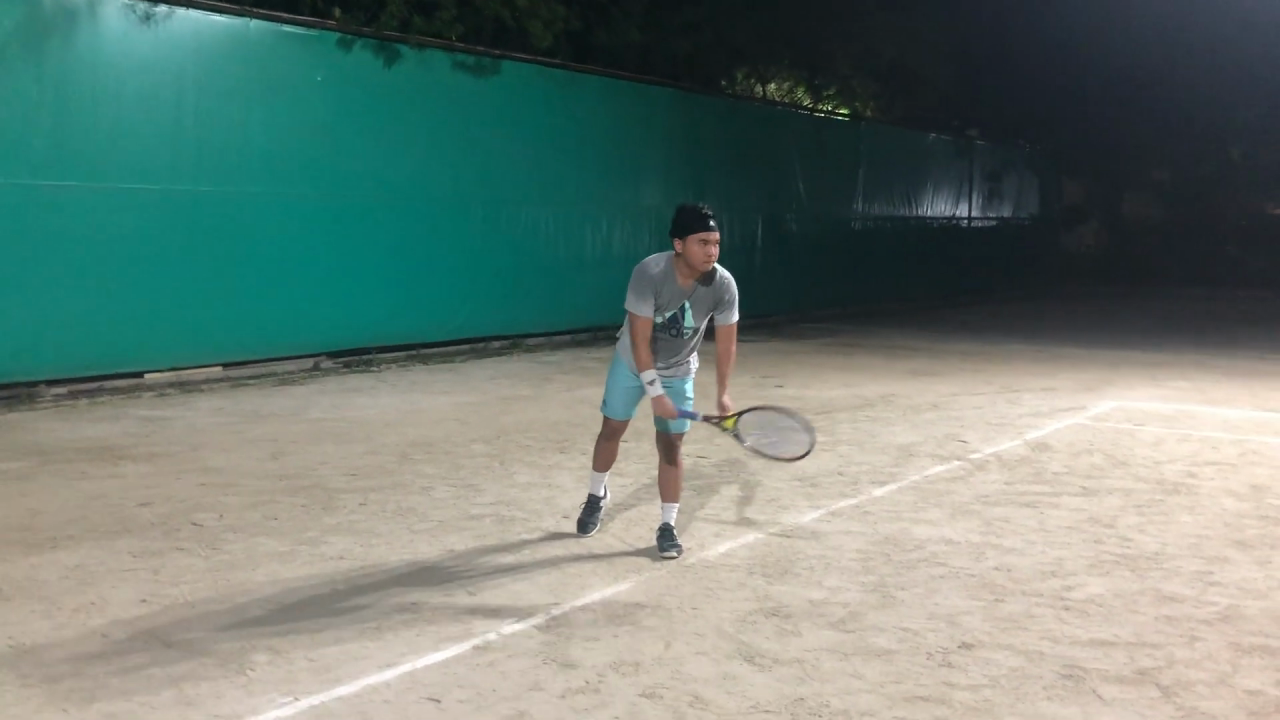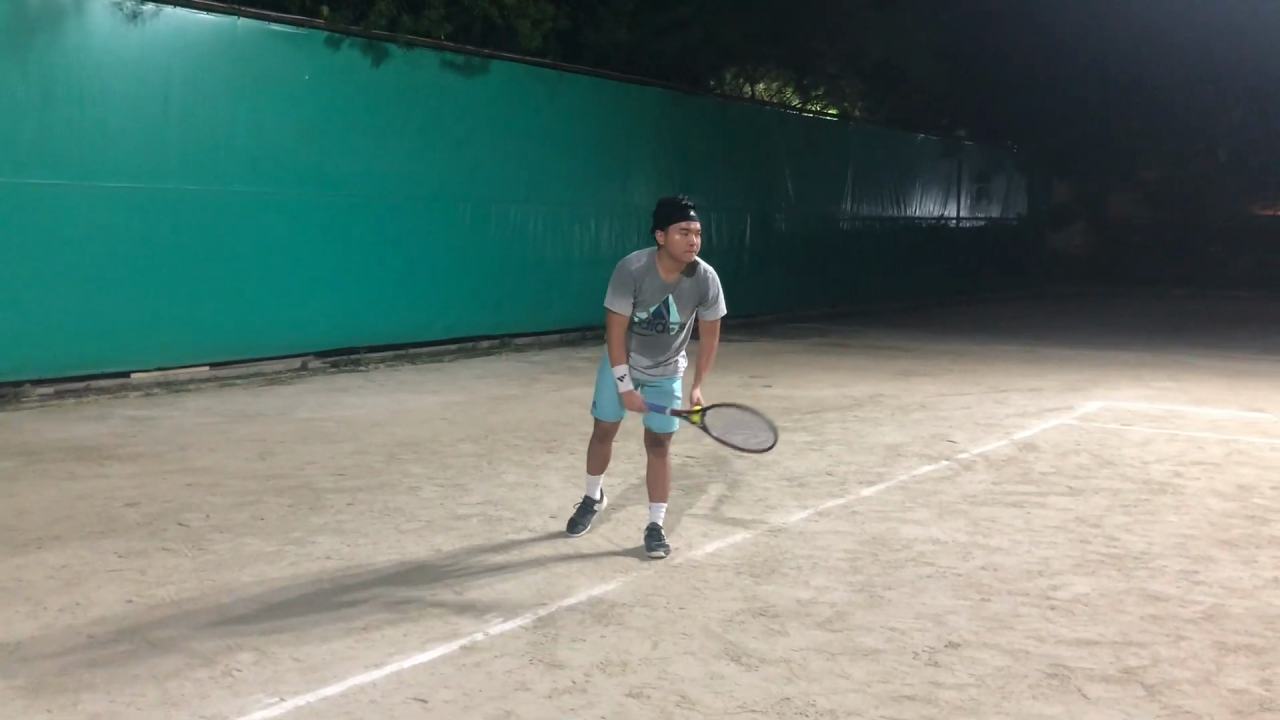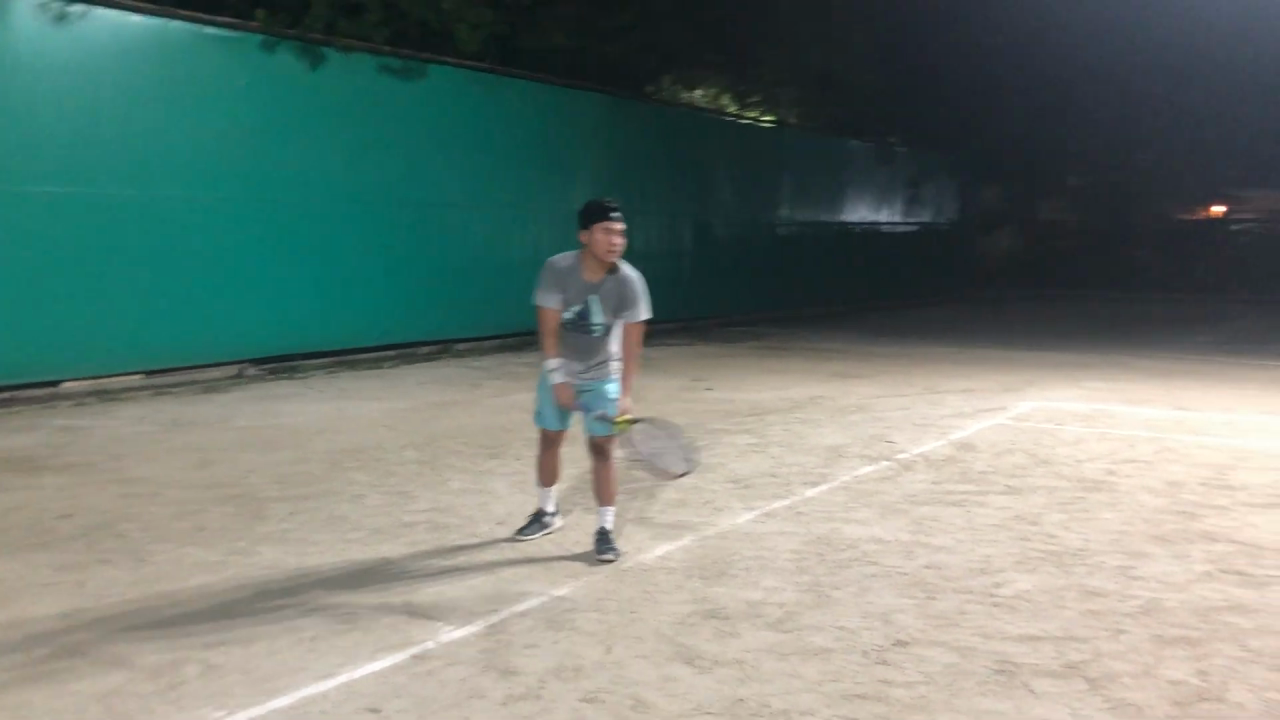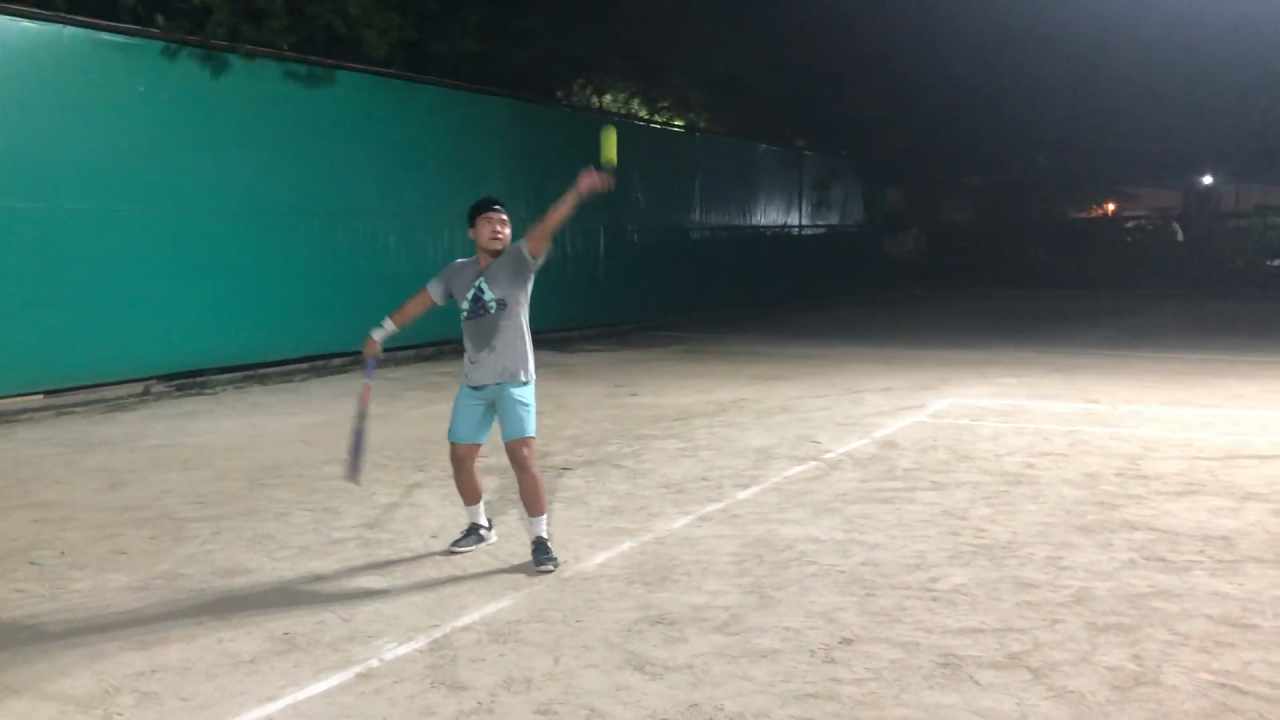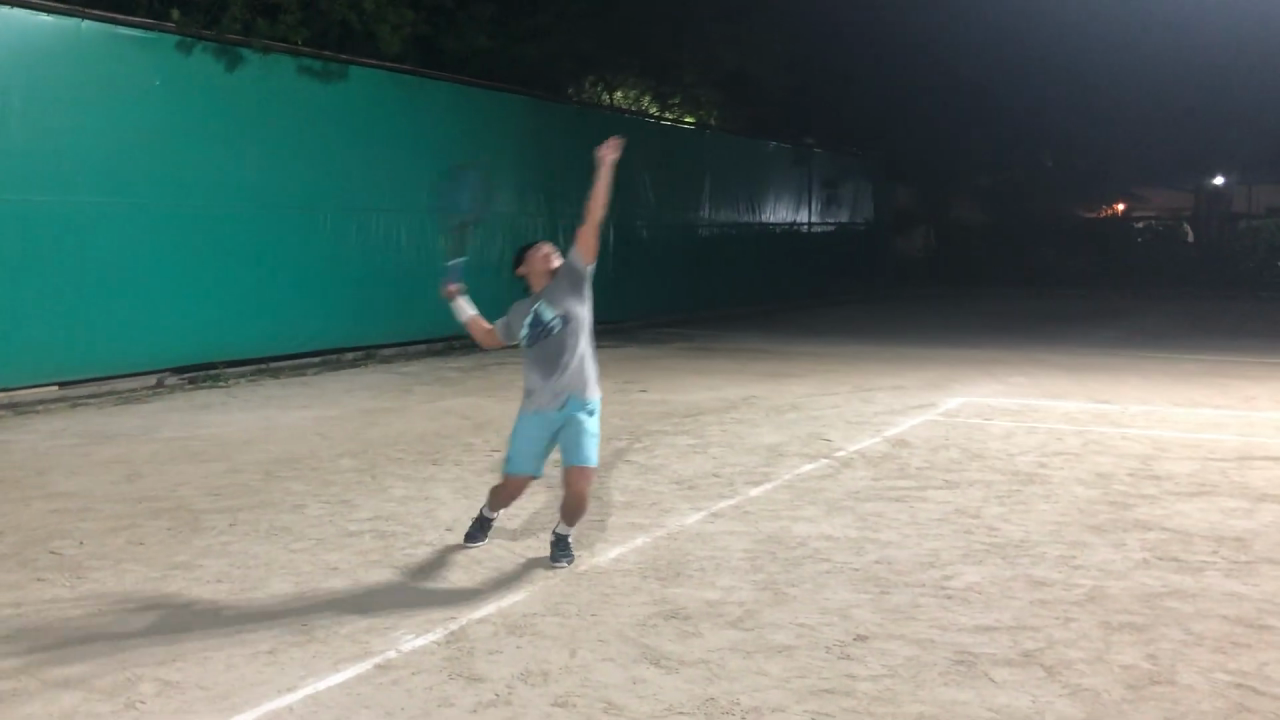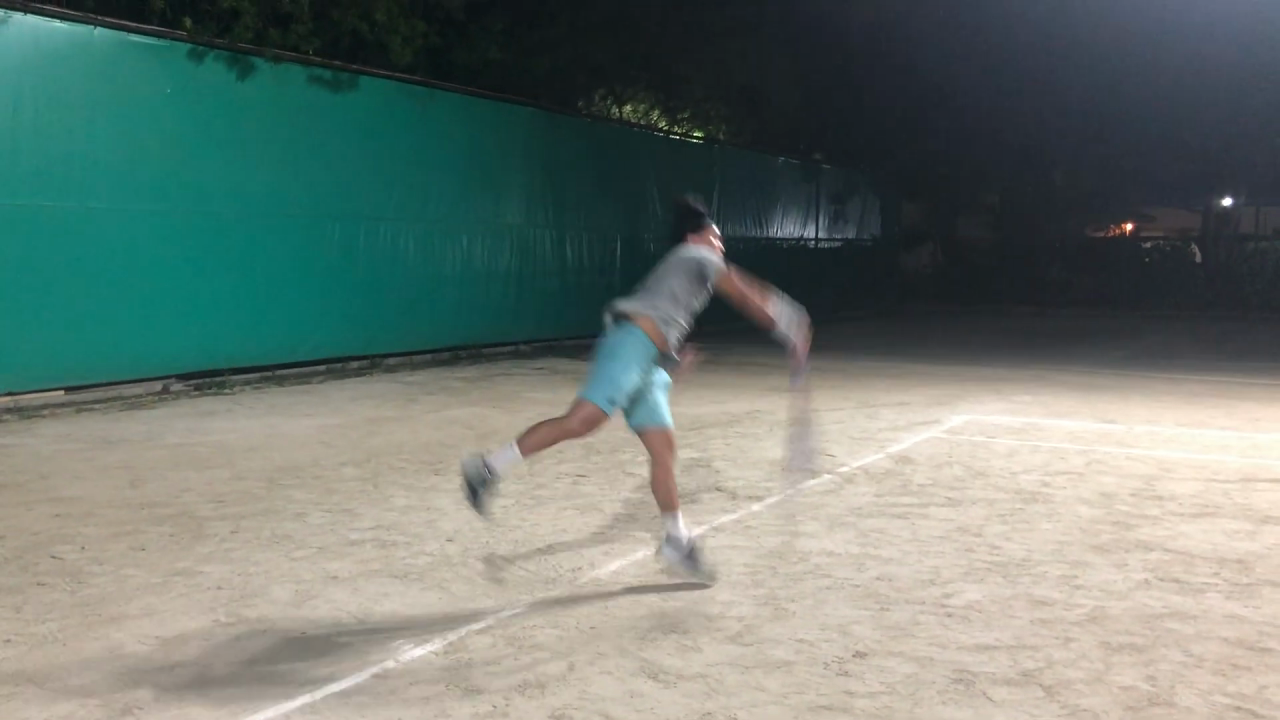
dt=0.5s
person 1, frame 1
left shoulder: (723, 286)
right shoulder: (648, 273)
left elbow: (725, 341)
right elbow: (640, 338)
left wrist: (723, 392)
right wrist: (655, 392)
left hip: (679, 371)
right hip: (633, 362)
left knee: (671, 446)
right knee: (612, 429)
left ankle: (667, 526)
right ankle: (597, 496)
person 1, frame 2
left shoulder: (706, 280)
right shoulder: (630, 269)
left elbow: (709, 335)
right elbow: (616, 331)
left wrist: (698, 385)
right wrist: (624, 385)
left hip: (666, 372)
right hip: (622, 364)
left knee: (659, 445)
right knee: (603, 432)
left ankle: (655, 527)
right ankle: (592, 498)
person 1, frame 3
left shoulder: (629, 282)
right shoulder: (557, 270)
left elbow: (632, 342)
right elbow: (549, 330)
left wrist: (625, 393)
right wrist: (558, 379)
left hip: (603, 376)
right hip: (560, 373)
left knee: (602, 447)
right knee: (549, 440)
left ankle: (605, 529)
right ankle: (547, 512)
person 1, frame 4
left shoulder: (520, 258)
right shoulder: (458, 271)
left elbow: (544, 229)
right elbow: (423, 300)
left wrist: (577, 192)
right wrist: (381, 332)
left hip: (514, 381)
right hip: (474, 384)
left knee: (521, 456)
right knee: (461, 456)
left ankle: (540, 539)
right ankle: (480, 525)
person 1, frame 5
left shoulder: (573, 283)
right shoulder: (520, 312)
left elbow: (590, 223)
right elbow: (489, 338)
left wrist: (604, 167)
right wrist: (461, 302)
left hip: (579, 406)
right hip: (538, 411)
left knee: (578, 486)
right knee: (513, 486)
left ankle: (563, 535)
right ankle: (487, 515)
person 1, frame 6
right shoulder: (698, 256)
right elbow: (742, 291)
left wrist: (668, 354)
right wrist: (788, 322)
left hip: (646, 361)
right hip: (636, 343)
left knee: (664, 448)
right knee: (580, 421)
left ankle: (677, 543)
right ankle: (489, 467)
